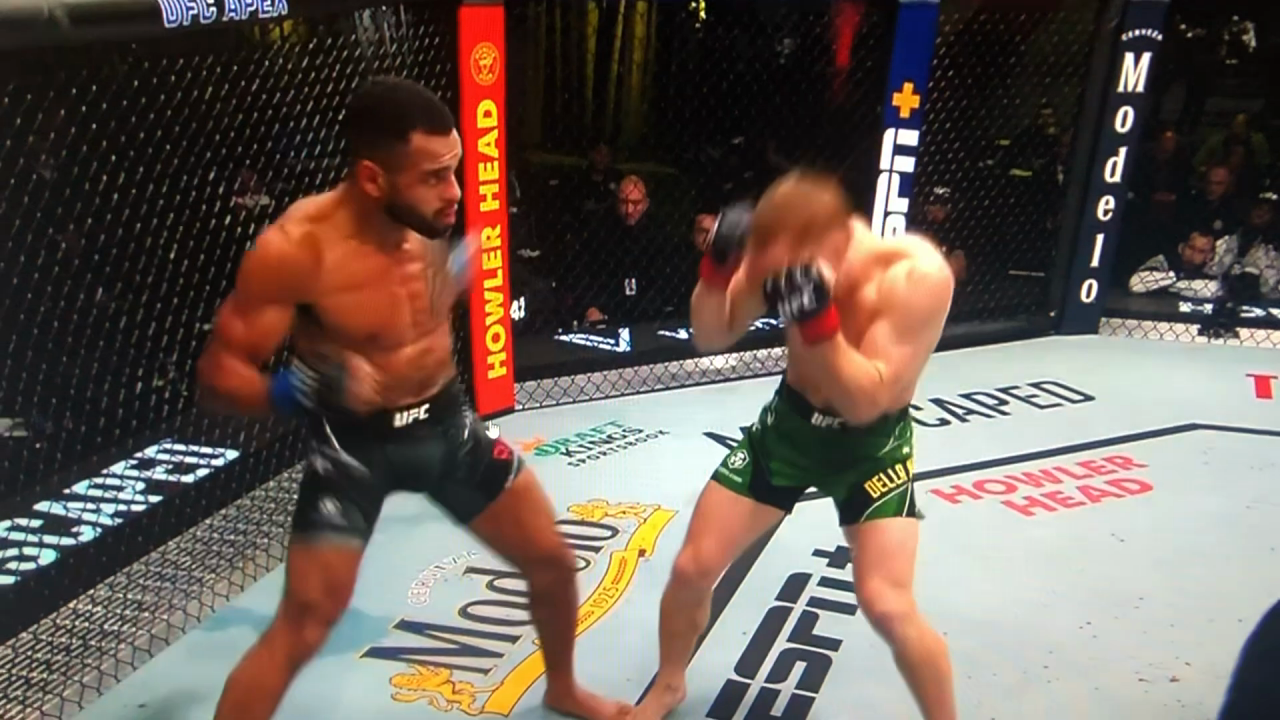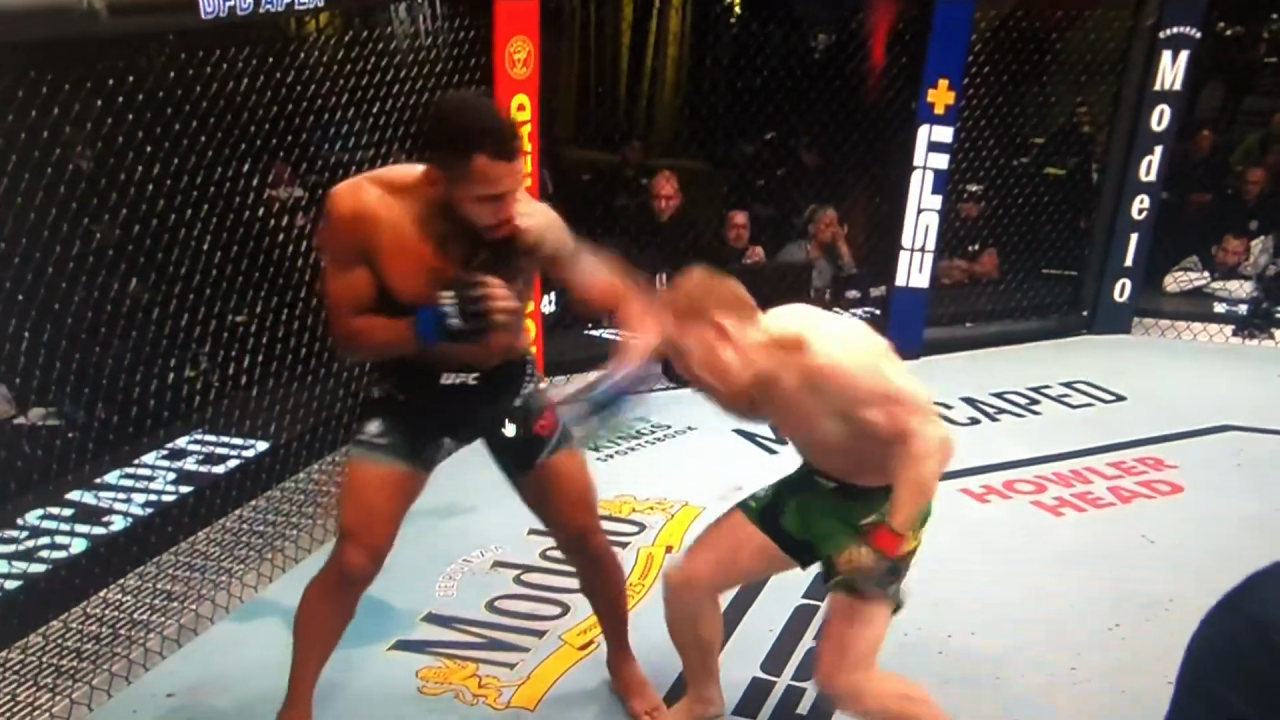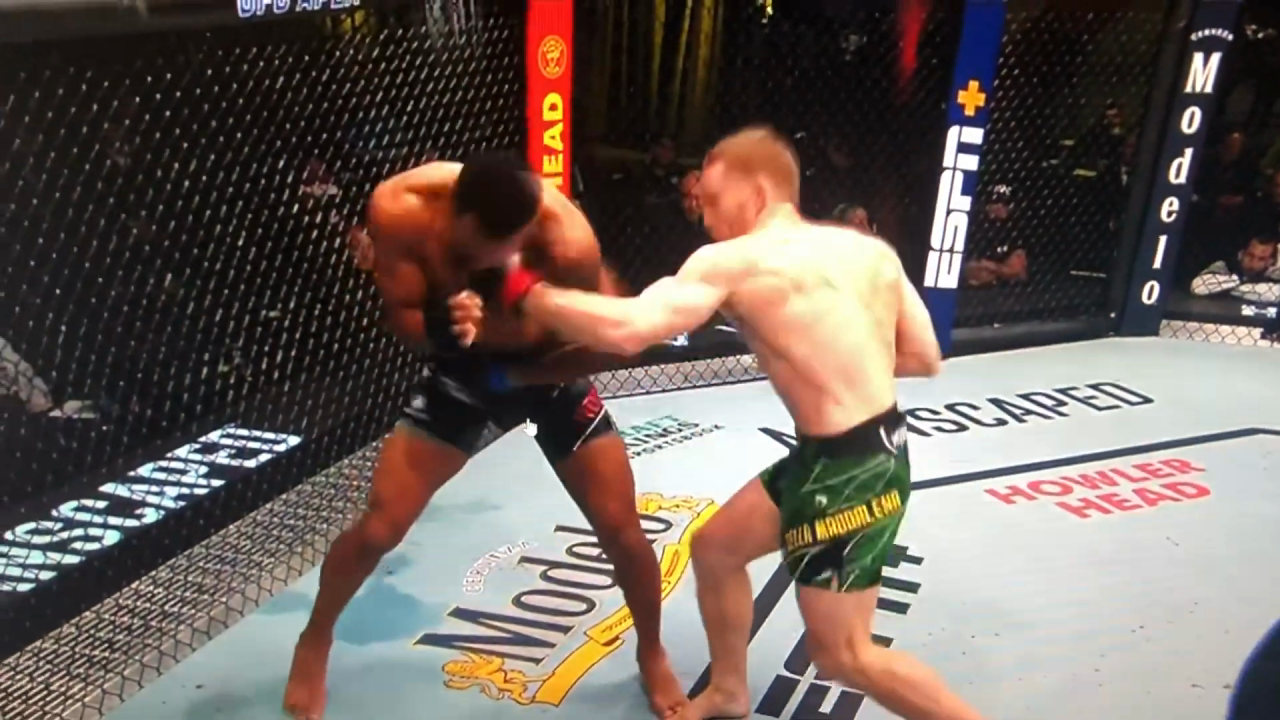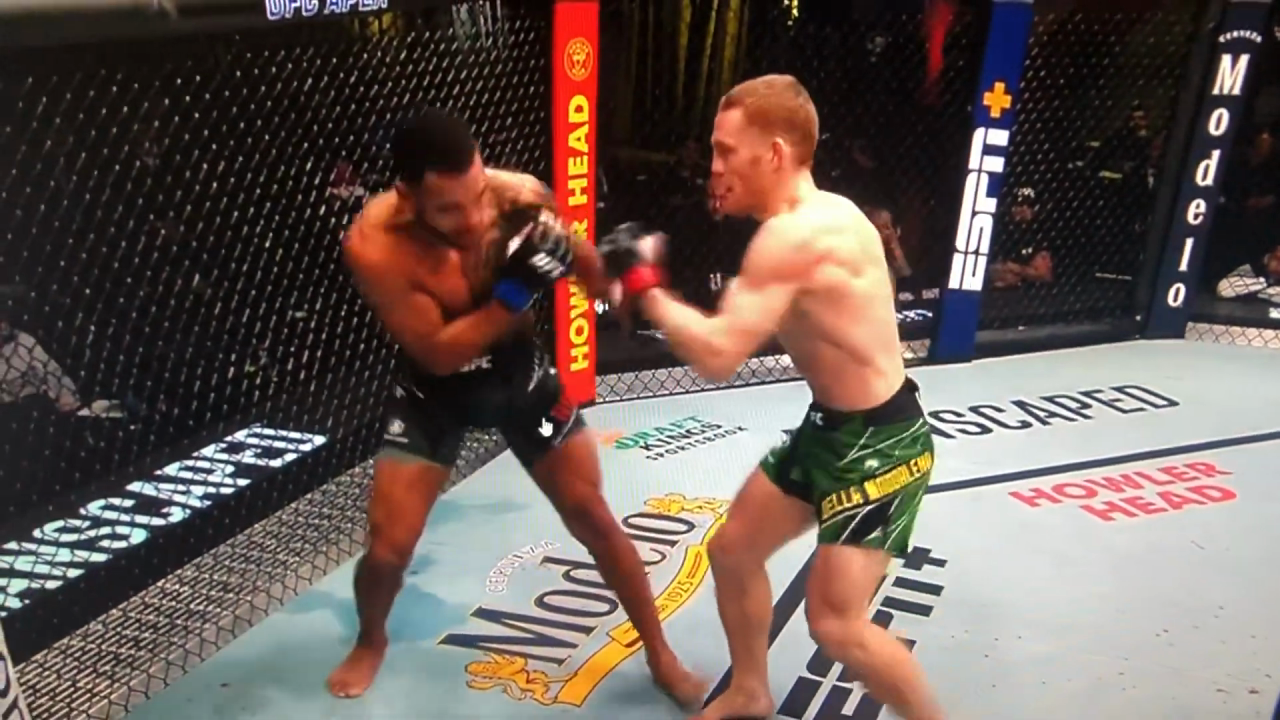
dt=0.4s
person 1, frame 1
left shoulder: (421, 221)
right shoulder: (293, 249)
right elbow: (220, 372)
left wrist: (449, 270)
right wrist: (301, 389)
left hip: (450, 427)
right hip: (354, 447)
left knee: (553, 561)
right knee: (300, 631)
person 1, frame 2
left shoulder: (530, 228)
right shoulder: (359, 207)
left elbow: (627, 303)
right elbow: (351, 335)
left wrist: (630, 368)
right wrist: (439, 322)
left hip: (507, 385)
right hip: (411, 395)
left knee: (587, 540)
right knee: (354, 564)
left ankle: (621, 662)
person 1, frame 3
left shoulder: (566, 242)
right shoulder: (398, 207)
right elbow: (404, 316)
left wrist: (507, 376)
right wrist: (441, 332)
left hip: (543, 378)
right hip: (459, 373)
left knee: (623, 532)
right knee: (375, 530)
left ankle: (652, 658)
right ankle: (314, 640)
person 1, frame 4
left shoulder: (517, 196)
right shoulder: (373, 244)
left elbow: (582, 262)
right elbow: (439, 353)
left wrist: (602, 271)
right wrist: (517, 288)
left hip: (519, 373)
right hip: (432, 389)
left knee: (592, 519)
right knee: (387, 552)
left ankle: (658, 652)
right ankle: (370, 642)
person 2, frame 1
left shoulder: (917, 274)
right shoulder: (782, 256)
left elbow: (864, 403)
right elbow: (711, 338)
left wrist: (817, 322)
right wrist: (717, 269)
left hip: (872, 441)
right hip: (789, 420)
left knee: (887, 605)
right knee: (693, 565)
person 2, frame 2
left shoulder: (821, 356)
right shoulder: (757, 342)
left elbow: (930, 439)
left wrist: (890, 542)
right wrist: (686, 361)
left hip: (875, 510)
right hip: (814, 489)
left knee: (842, 680)
right knee: (684, 583)
person 2, frame 3
left shoulder: (740, 260)
right shoulder: (868, 249)
left elbow: (625, 329)
right elbow: (924, 359)
left wrist: (521, 291)
left hip: (849, 471)
right hip: (874, 449)
left knee: (842, 653)
right knee: (712, 548)
person 2, frame 4
left shoulder: (791, 237)
right shoulder: (830, 214)
left elbow: (717, 356)
left wrist: (643, 285)
left hip: (881, 442)
right hip: (830, 427)
left knee: (836, 623)
right knee: (732, 549)
